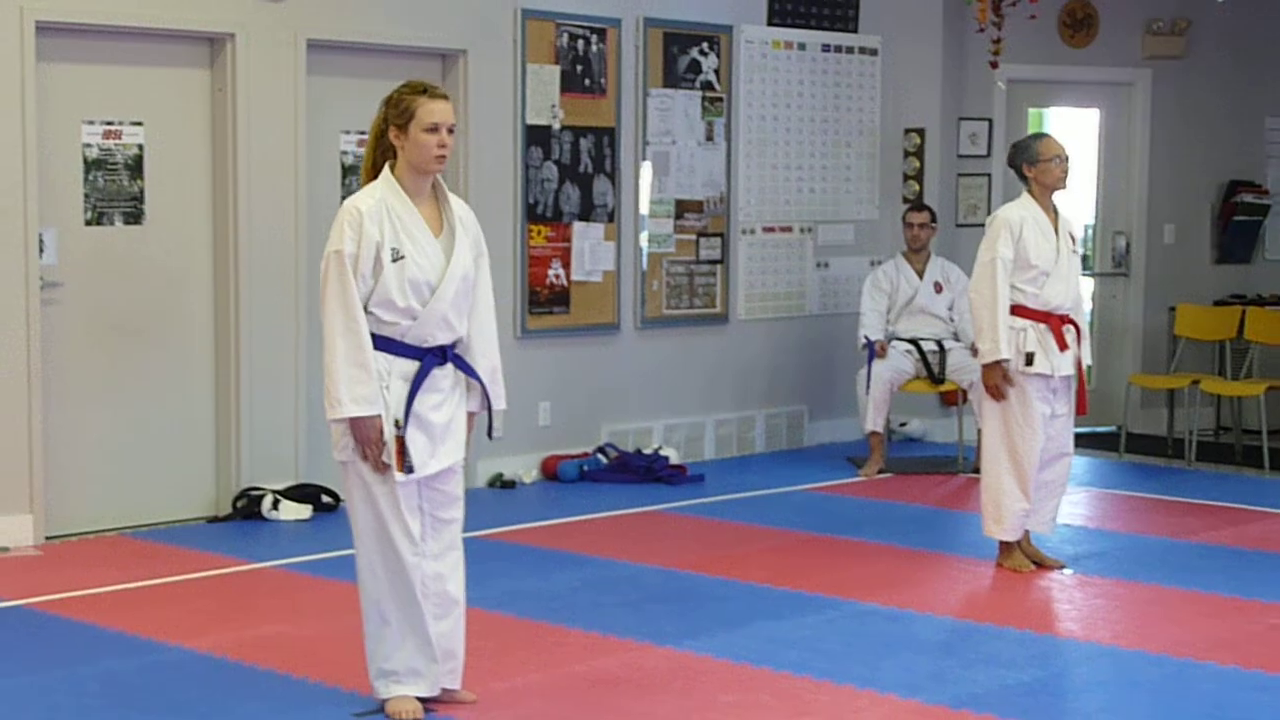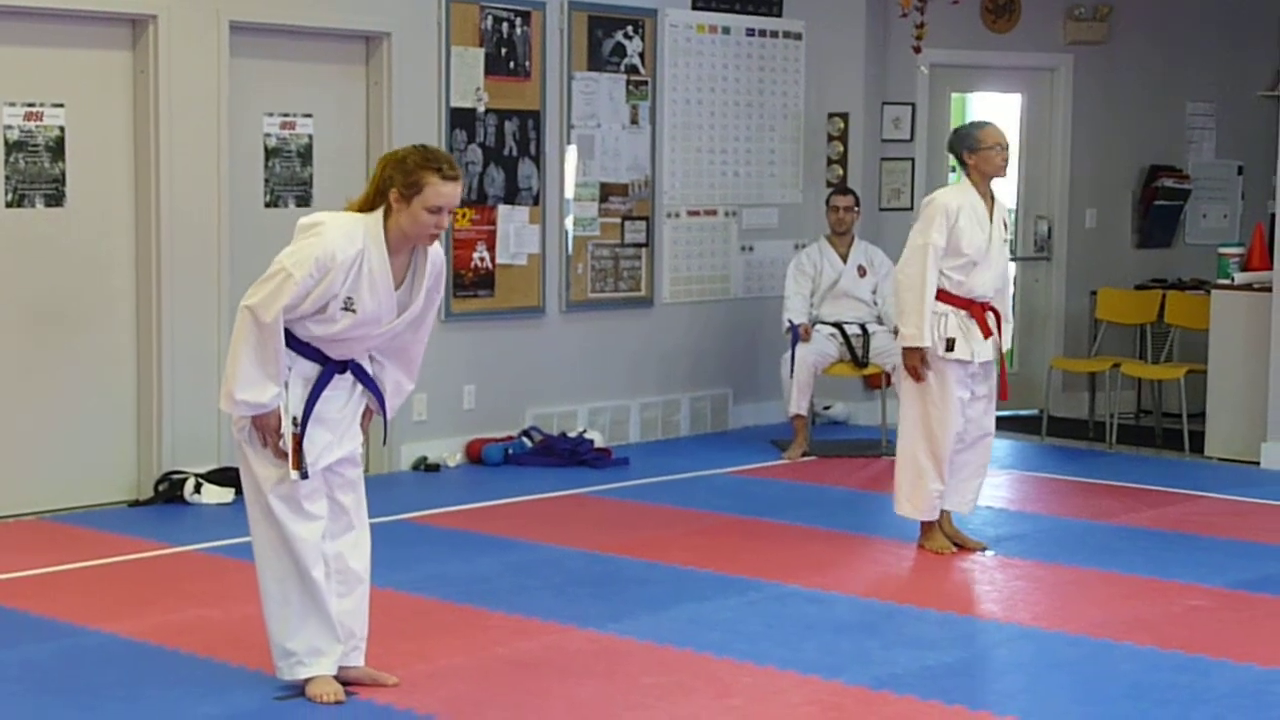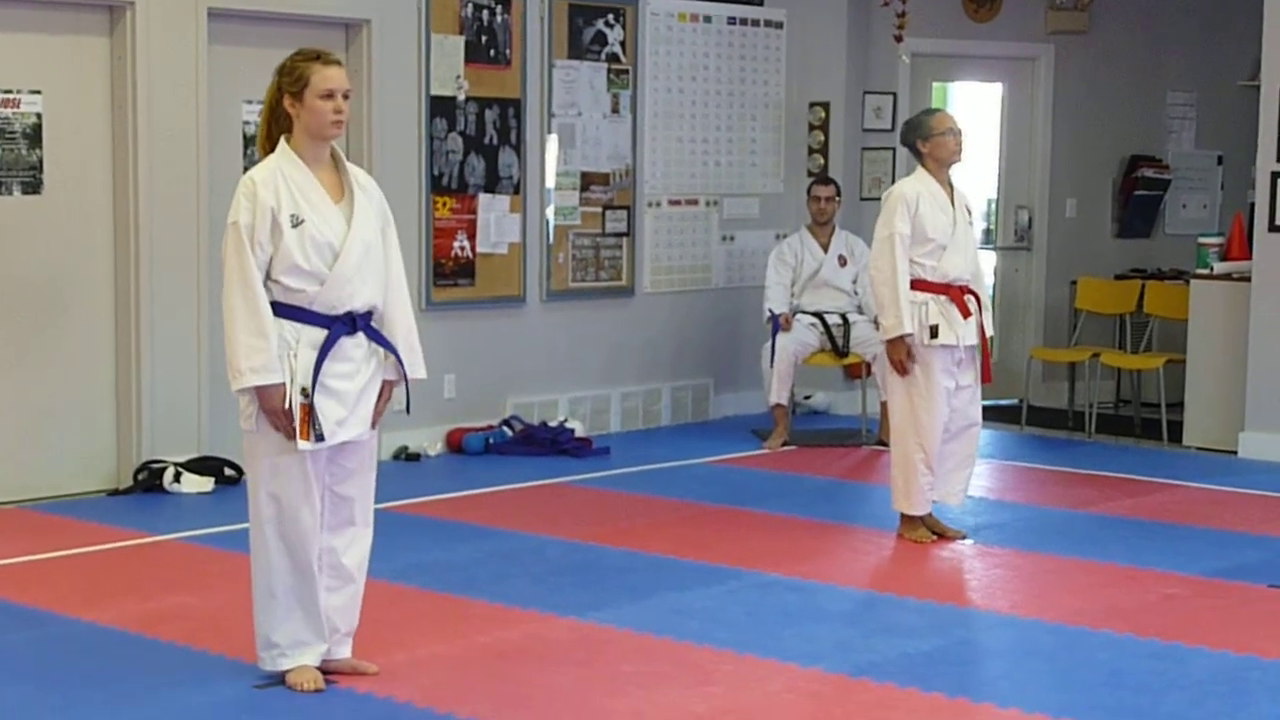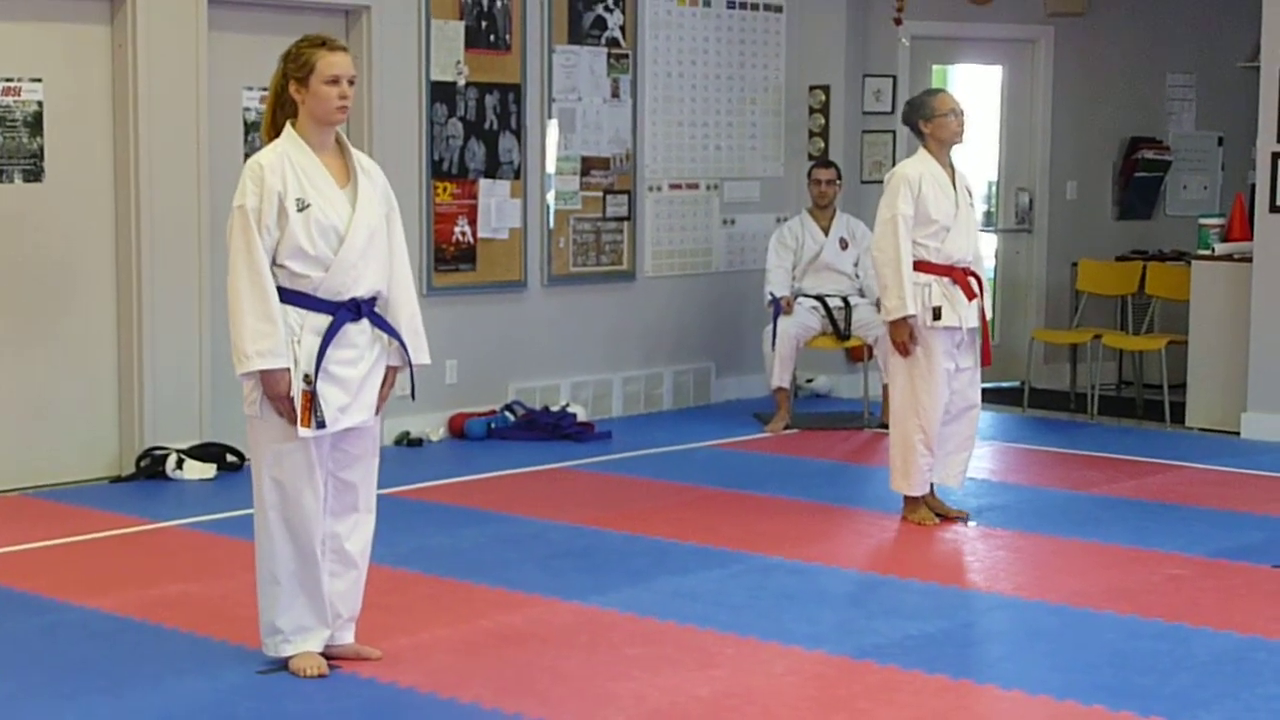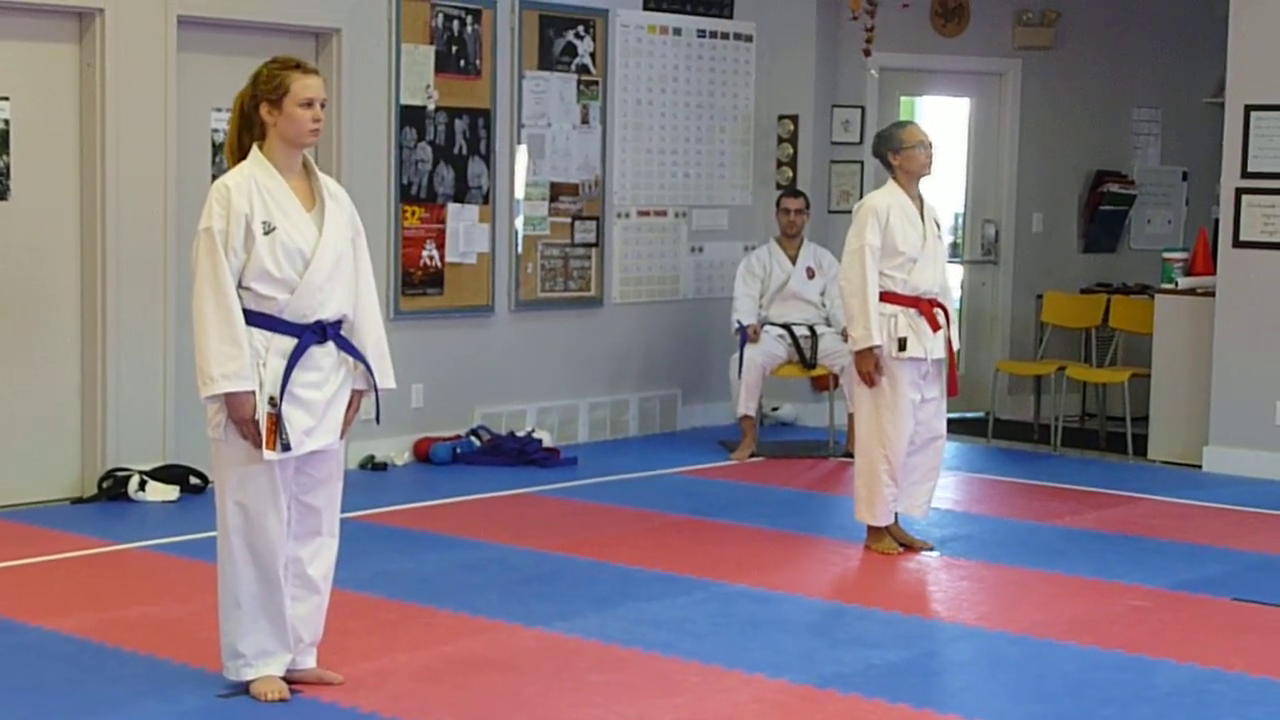
dt=1s
person 1, frame 1
left shoulder: (461, 218)
right shoulder: (363, 213)
left elbow: (476, 313)
right elbow: (343, 316)
left wrist: (471, 399)
right wrist: (361, 410)
left hip: (442, 391)
right hip: (385, 390)
left knee: (442, 538)
right knee: (393, 540)
person 1, frame 2
left shoulder: (430, 262)
right shoulder: (334, 244)
left elbow: (402, 341)
right elbow: (260, 313)
left wrist: (372, 402)
right wrist: (262, 402)
left hip: (337, 390)
right hip: (281, 387)
left knee: (346, 523)
right knee: (297, 525)
left ankle: (342, 654)
right ankle: (310, 661)
person 1, frame 3
left shoulder: (363, 187)
right shoulder: (263, 186)
left elbow: (388, 279)
right elbow: (245, 288)
left wrist: (389, 366)
right wrist: (264, 379)
left hip: (354, 363)
right hip: (293, 361)
left knee: (348, 510)
right knee: (291, 510)
left ankle: (331, 642)
right ankle: (292, 649)
person 1, frame 4
left shoulder: (368, 173)
right shoulder: (268, 171)
left elbow: (392, 264)
right elbow: (251, 272)
left wrist: (393, 352)
right wrist: (270, 363)
left hip: (357, 350)
right hip: (297, 348)
left knee: (351, 496)
right knee: (295, 497)
left ankle: (335, 626)
right ankle: (295, 635)
person 1, frame 5
left shoulder: (333, 196)
right shoulder: (234, 193)
left elbow: (357, 288)
right elbow: (216, 294)
left wrist: (357, 376)
right wrist: (235, 386)
left hip: (322, 373)
right hip: (262, 371)
left knee: (314, 520)
right knee: (258, 520)
left ankle: (296, 651)
right ankle: (256, 659)
person 2, frame 1
left shoulder: (1065, 225)
right shoulder: (1009, 219)
right elbow: (988, 290)
left wrist: (1077, 351)
right wrist: (992, 357)
left hip: (1060, 348)
right hip: (1024, 347)
left knee: (1055, 449)
right knee: (1018, 447)
left ankle: (1026, 541)
right ankle: (1008, 546)
person 2, frame 2
left shoulder: (1000, 210)
right shoulder: (945, 204)
right elbow: (914, 272)
left wrist: (999, 333)
right wrist: (914, 340)
left hip: (979, 333)
right hip: (944, 331)
left knee: (976, 432)
right knee: (936, 429)
left ankle: (947, 521)
right ankle: (929, 527)
person 2, frame 3
left shoulder: (959, 197)
right shoulder: (905, 194)
right elbow: (887, 266)
left wrist: (980, 322)
right wrist: (896, 332)
left hip: (961, 320)
right hip: (924, 319)
left knee: (962, 419)
right knee: (922, 420)
left ankle: (929, 511)
right ankle: (911, 516)
person 2, frame 4
left shoulder: (960, 178)
right shoulder: (908, 175)
right elbow: (890, 247)
left wrist: (978, 304)
right wrist: (899, 313)
left hip: (961, 301)
right hip: (926, 301)
left knee: (962, 402)
right knee: (923, 401)
left ankle: (931, 491)
right ankle: (913, 497)
person 2, frame 5
left shoulder: (928, 210)
right shoulder: (876, 206)
right elbow: (857, 277)
left wrist: (945, 335)
right wrist: (865, 343)
left hip: (928, 333)
right hip: (892, 331)
left knee: (927, 433)
right knee: (888, 432)
left ankle: (895, 521)
right ankle: (876, 527)
person 3, frame 1
left shoulder: (951, 273)
right shoulder: (884, 274)
left elbow: (965, 315)
right elbow: (872, 315)
left wrist: (978, 342)
right wrist: (876, 340)
left hip: (946, 348)
right hip: (903, 349)
right knee: (874, 375)
right ankle: (877, 454)
person 3, frame 2
left shoulder: (875, 257)
right shoulder: (808, 258)
left elbow: (889, 299)
right elbow: (796, 298)
right wrist: (800, 323)
left hip: (869, 332)
right hip: (826, 332)
right knee: (798, 359)
right ankle: (800, 437)
person 3, frame 3
left shoulder: (855, 246)
right shoulder: (789, 247)
left elbow: (869, 289)
right elbow: (777, 287)
right wrist: (781, 312)
left hip: (849, 321)
right hip: (806, 321)
right knee: (779, 348)
left ankle: (887, 426)
right ankle: (781, 427)
person 3, frame 4
left shoulder: (857, 229)
right shoulder: (790, 231)
left elbow: (870, 271)
right elbow: (778, 270)
right wrist: (782, 296)
left hip: (851, 303)
right hip: (808, 305)
right knee: (780, 331)
left ankle: (889, 408)
right ankle: (783, 410)
person 3, frame 5
left shoulder: (823, 259)
right shoulder: (757, 259)
left elbow: (836, 300)
right elbow: (745, 299)
left wrist: (848, 327)
right wrist: (749, 324)
left hip: (817, 333)
right hip: (774, 333)
left knee: (856, 357)
right knee: (748, 359)
left ankle: (854, 437)
right ankle: (749, 438)
